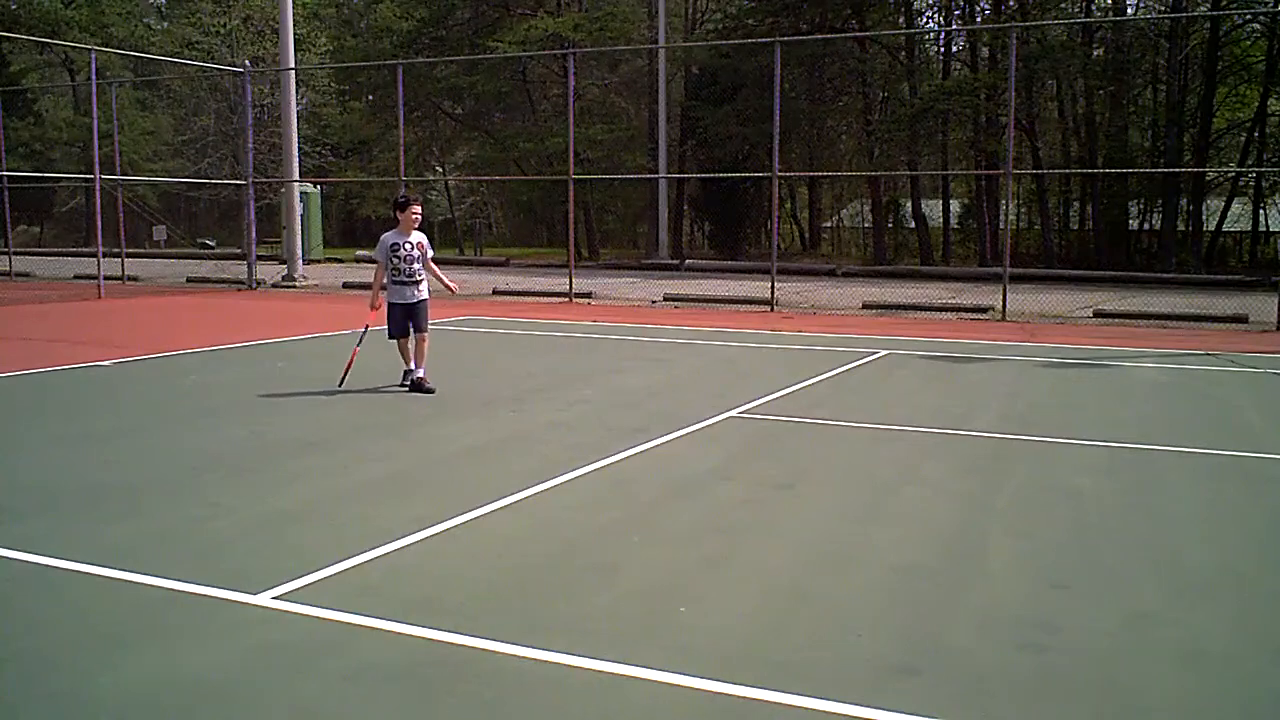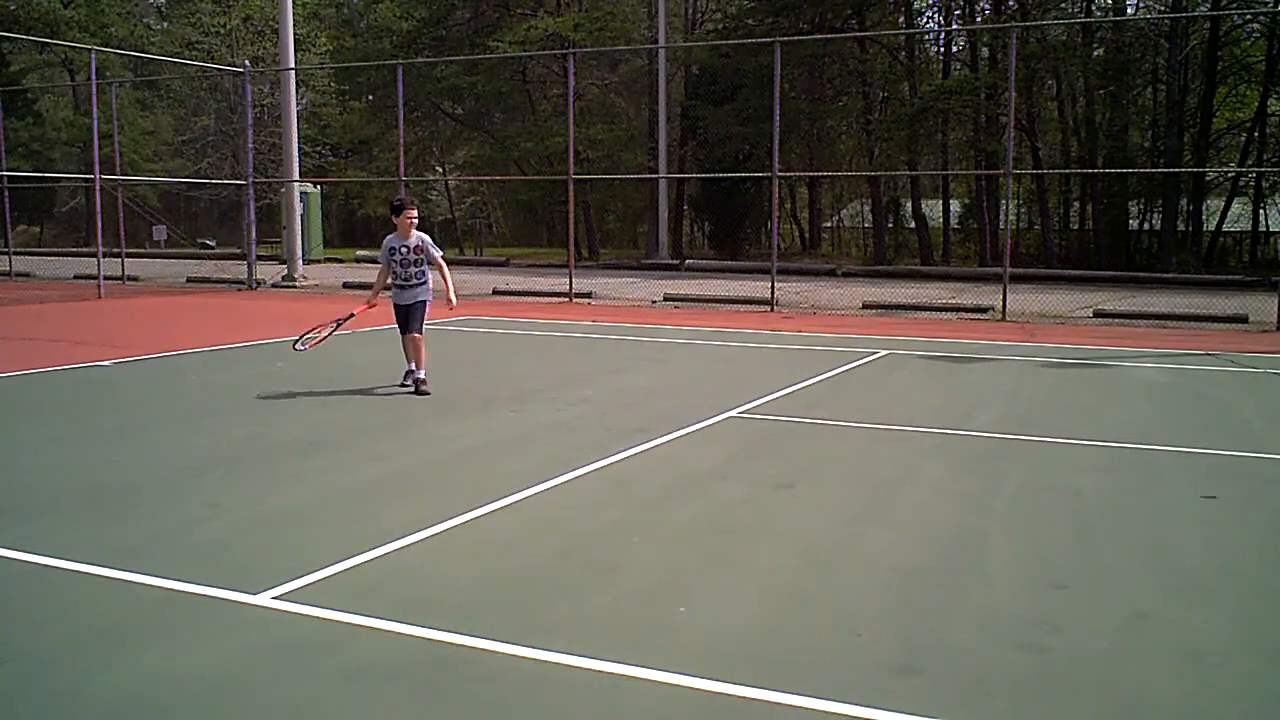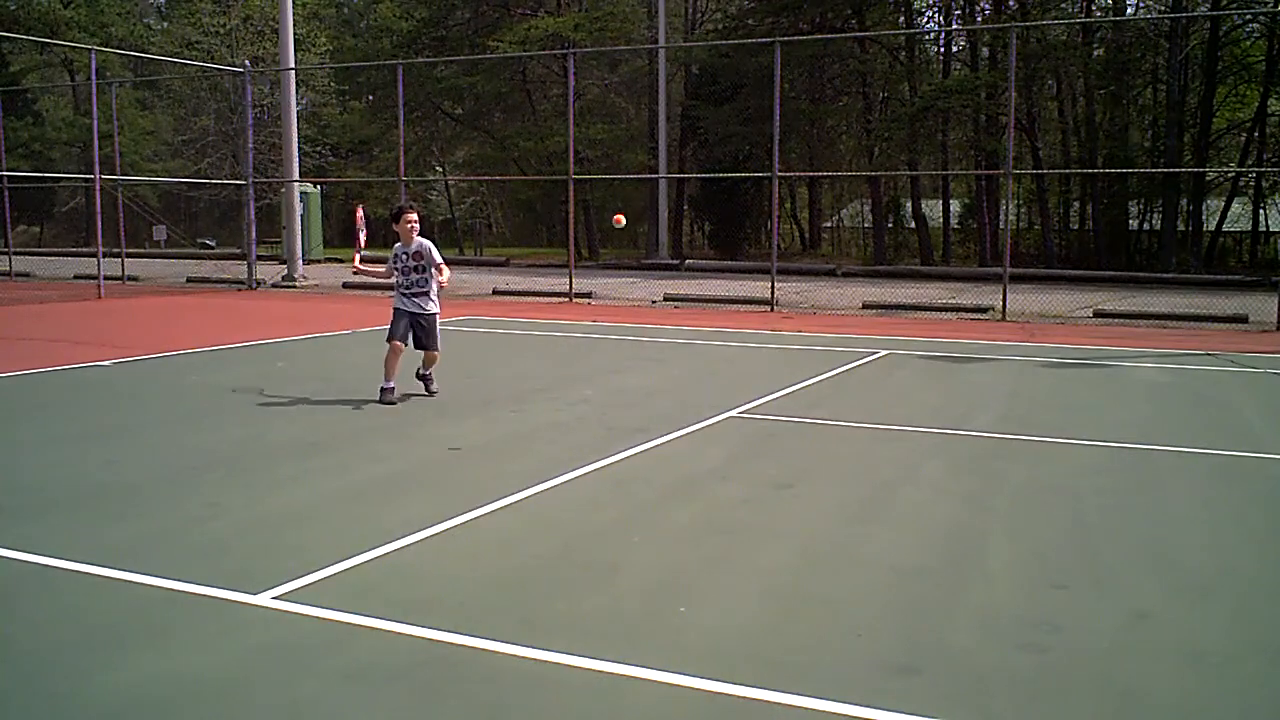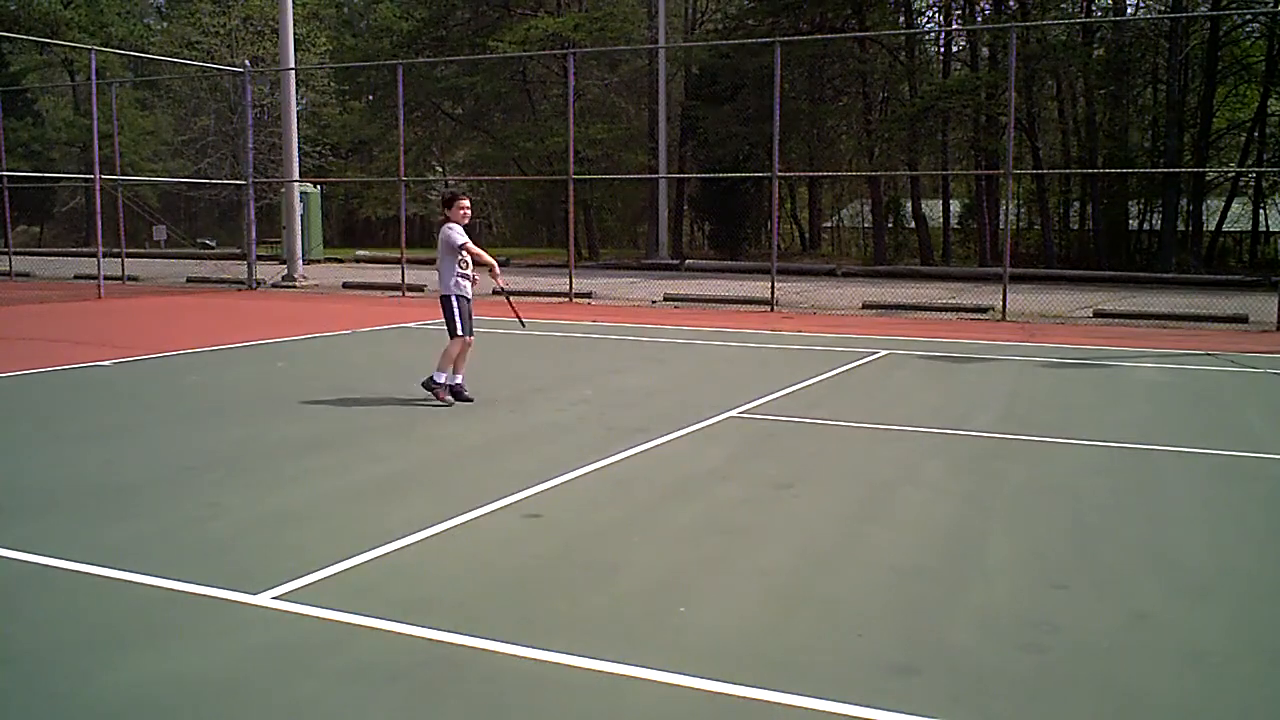
dt=0.5s
person 1, frame 1
left shoulder: (421, 238)
right shoulder: (387, 239)
right elbow: (381, 269)
left wrist: (445, 281)
right wrist: (375, 295)
left hip: (418, 295)
right hip: (396, 297)
left knee: (422, 336)
right knee: (401, 338)
left ankle: (419, 377)
right ankle: (410, 369)
person 1, frame 2
left shoulder: (422, 240)
right shoulder: (389, 242)
left elbow: (440, 264)
right elbow: (385, 270)
left wrist: (450, 291)
right wrist: (374, 294)
left hip: (420, 296)
right hip: (399, 297)
left knee: (416, 336)
right knee: (406, 336)
left ankle: (420, 378)
right ankle: (411, 369)
person 1, frame 3
left shoulder: (425, 246)
right shoulder: (397, 249)
left elbow: (442, 268)
right elbow: (390, 271)
left wrist: (443, 278)
right wrist: (361, 267)
left hip: (427, 307)
right hip: (403, 306)
left knee: (433, 352)
right knee: (396, 345)
left ankle: (425, 372)
right ankle: (388, 387)
person 1, frame 4
left shoulder: (451, 232)
right shoulder: (451, 229)
left elbow: (440, 265)
right elbow: (473, 250)
left wrist: (467, 275)
right wrist: (494, 265)
left hip: (460, 291)
right hip: (453, 292)
left knee: (466, 340)
right knee: (461, 338)
left ankle: (455, 384)
right ankle: (437, 381)
